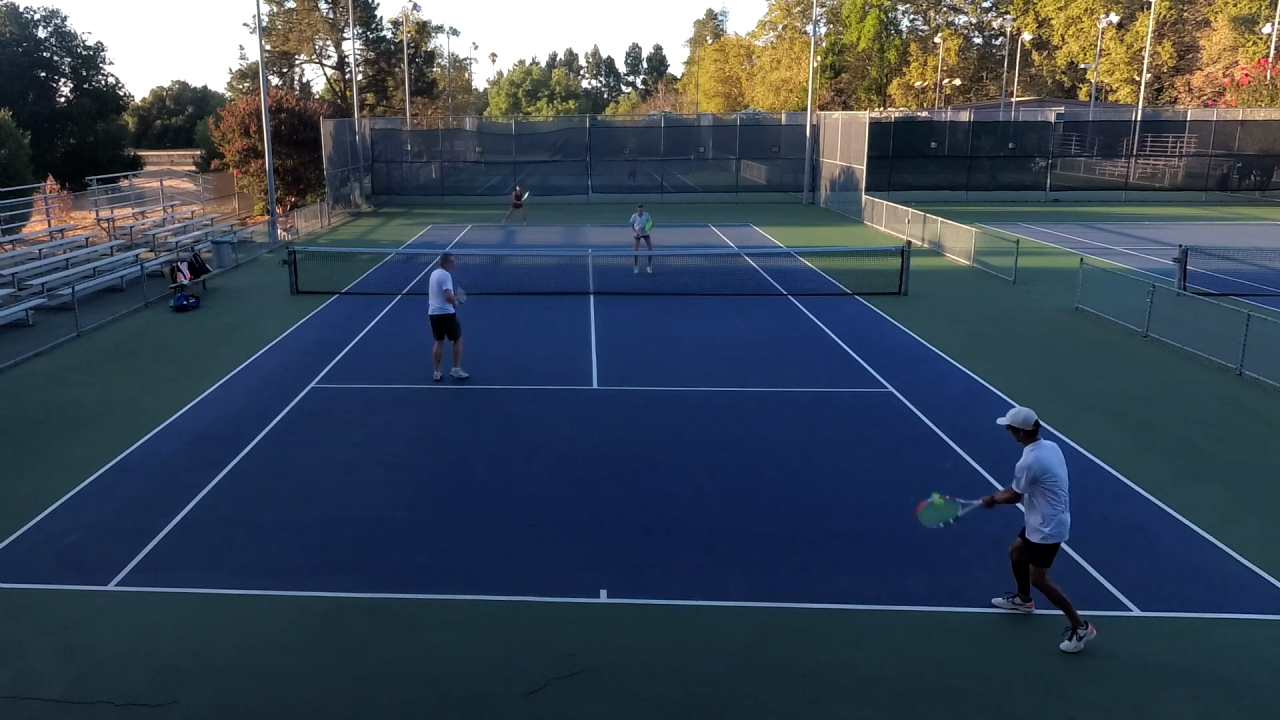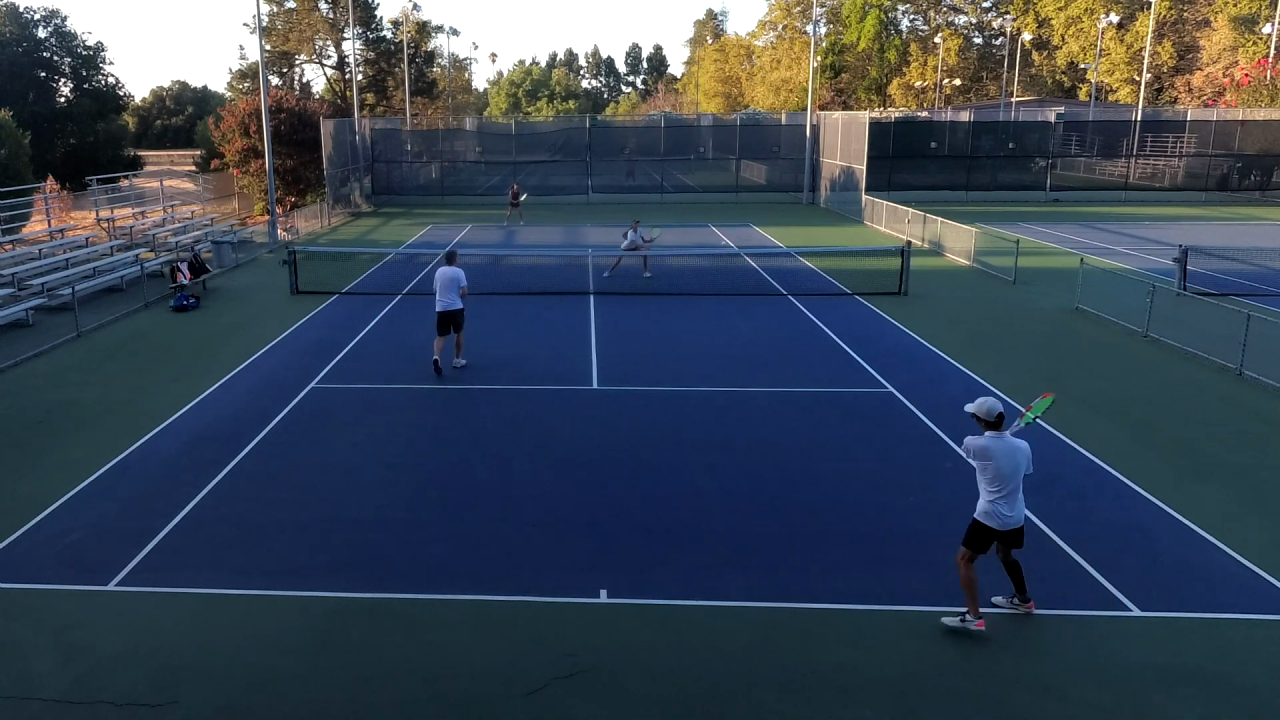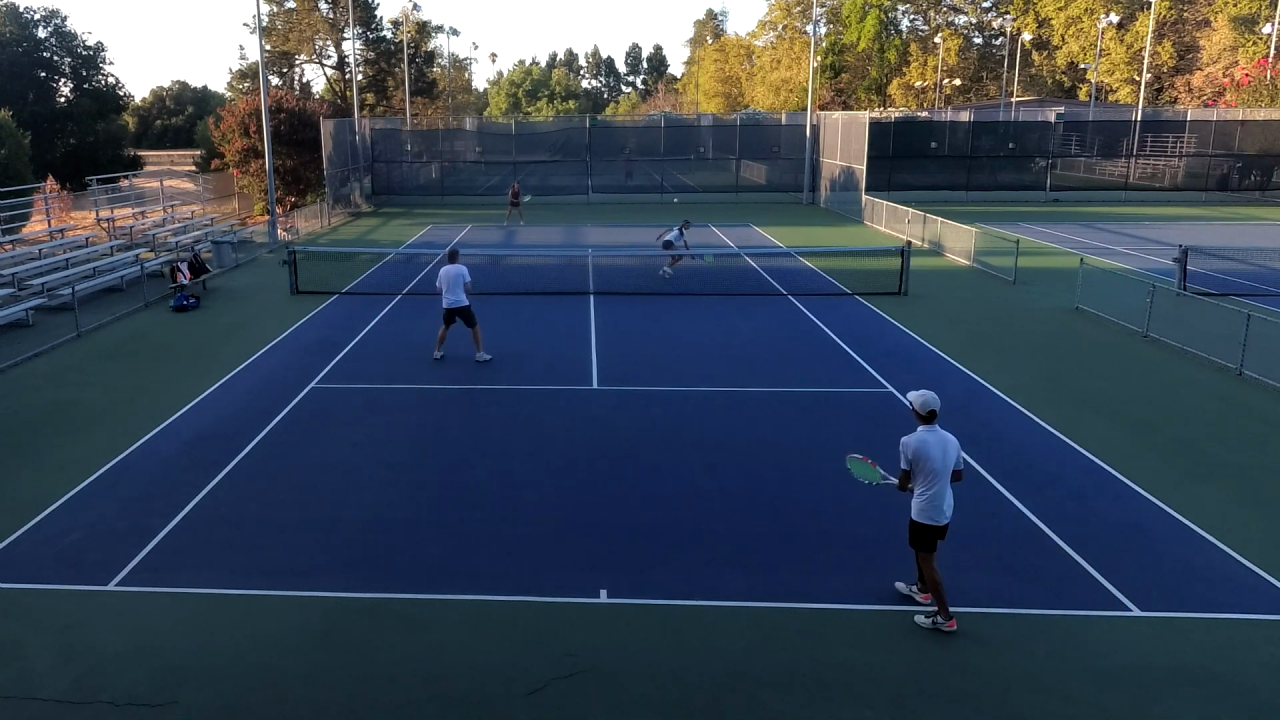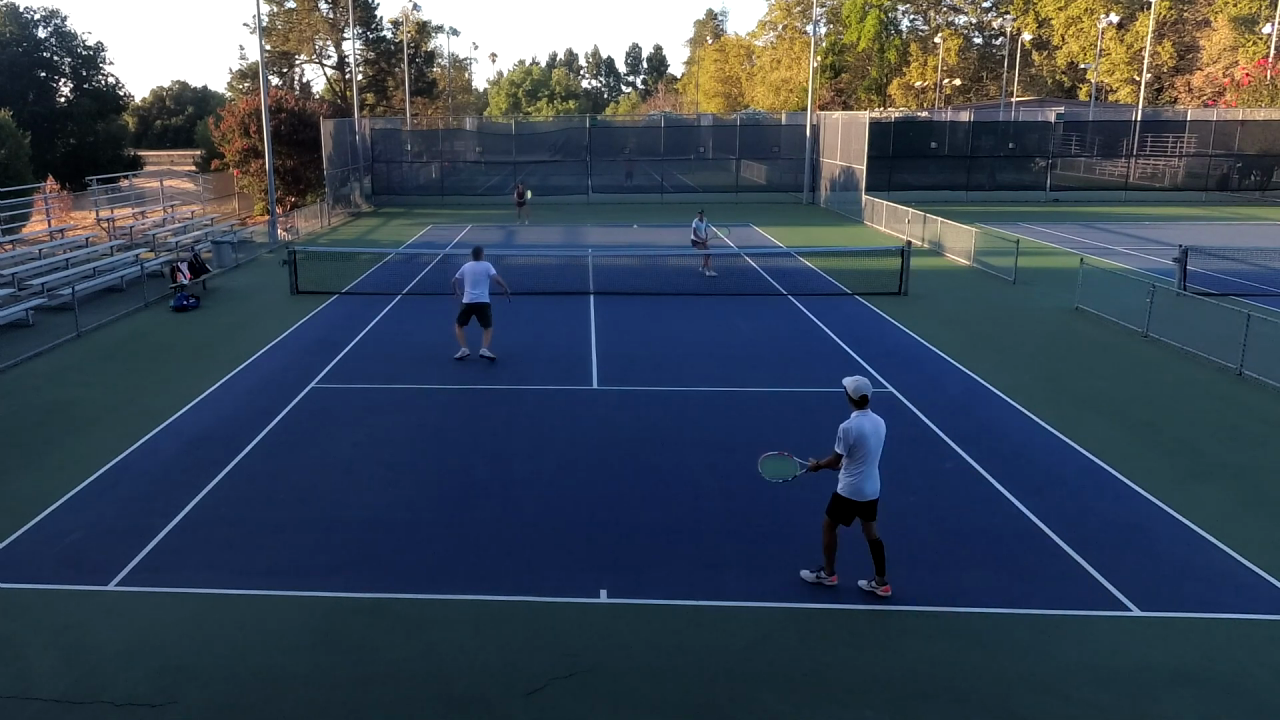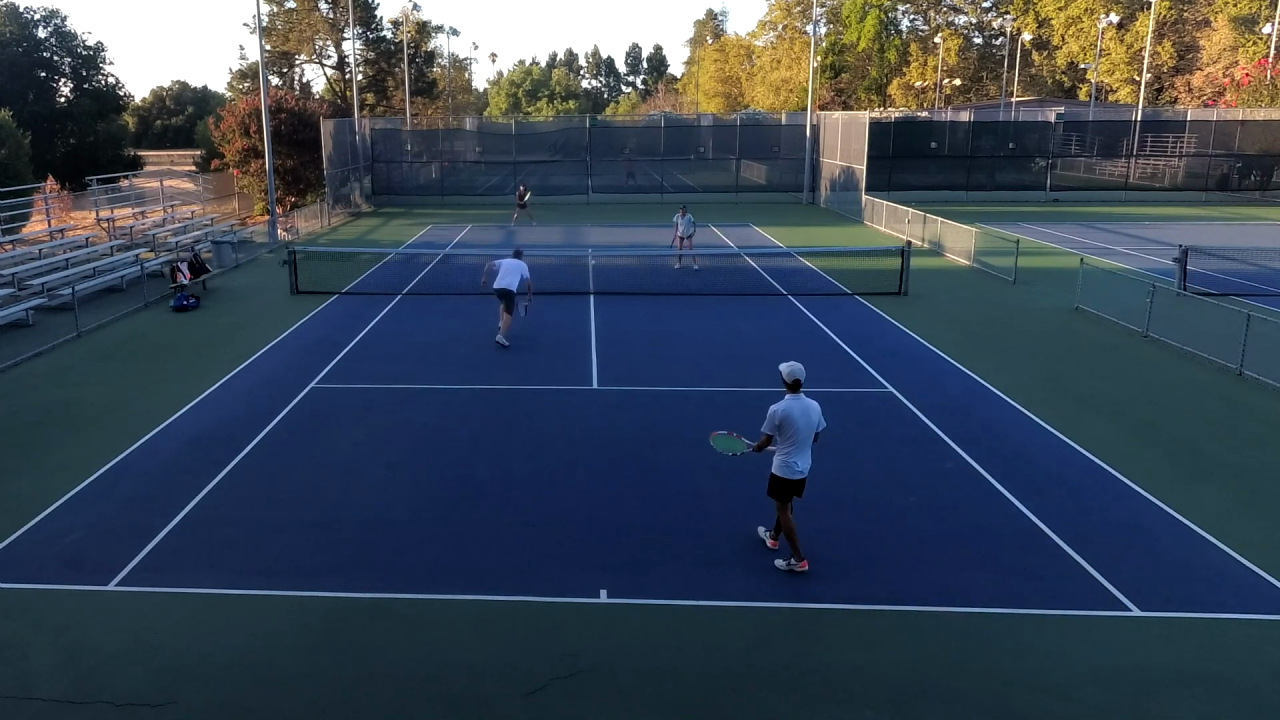
dt=0.5s
person 1, frame 1
left shoulder: (1030, 462)
right shoulder: (1050, 447)
left elbow: (1015, 496)
left wrist: (993, 499)
right wrist: (1004, 493)
left hip: (1047, 528)
right hip: (1044, 522)
left knee: (1038, 579)
right knee: (1016, 552)
left ankle: (1081, 627)
right ankle: (1023, 599)
person 1, frame 2
left shoulder: (975, 444)
right shoulder: (1023, 447)
left wrist: (988, 434)
left hip: (989, 516)
right hip: (1015, 516)
left knee: (964, 560)
right knee: (1005, 554)
left ankle: (973, 616)
right ankle: (1023, 600)
person 1, frame 3
left shoulder: (909, 442)
right shoulder: (951, 440)
left elbow: (903, 481)
right elbow: (957, 476)
left wrist: (907, 485)
left hip: (924, 511)
right hip: (944, 509)
left knee: (927, 561)
right knee: (925, 549)
left ankle: (945, 617)
right ankle: (923, 589)
person 1, frame 4
left shoulder: (848, 427)
right shoulder: (879, 422)
left elbow: (835, 461)
left wrist: (817, 465)
left hip: (850, 490)
right hip: (872, 489)
left knee: (828, 526)
right knee: (871, 531)
left ankle: (828, 573)
right ankle: (881, 582)
person 1, frame 5
left shoulder: (777, 410)
right shoulder: (814, 407)
left elbow: (766, 441)
right elbow: (815, 437)
left wrist: (758, 446)
left hip: (784, 468)
right hip: (803, 467)
left knee: (783, 510)
right knee: (786, 503)
left ankle: (799, 559)
right ankle: (774, 536)
